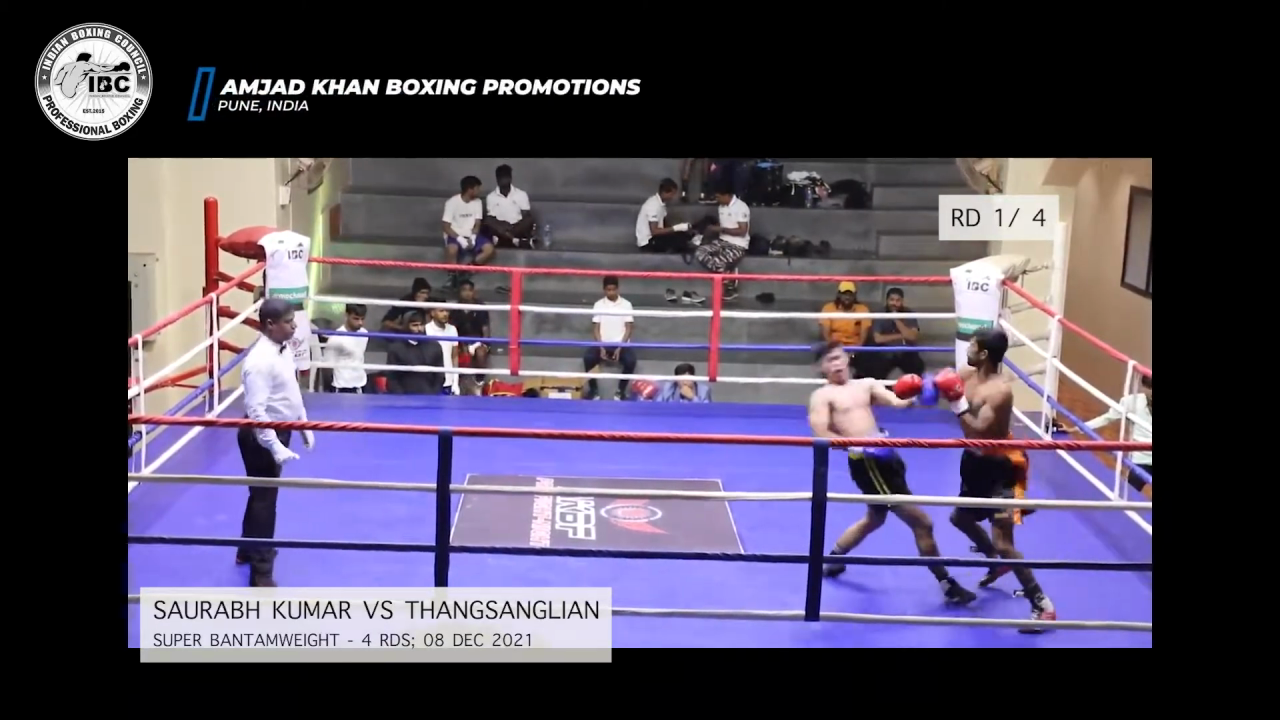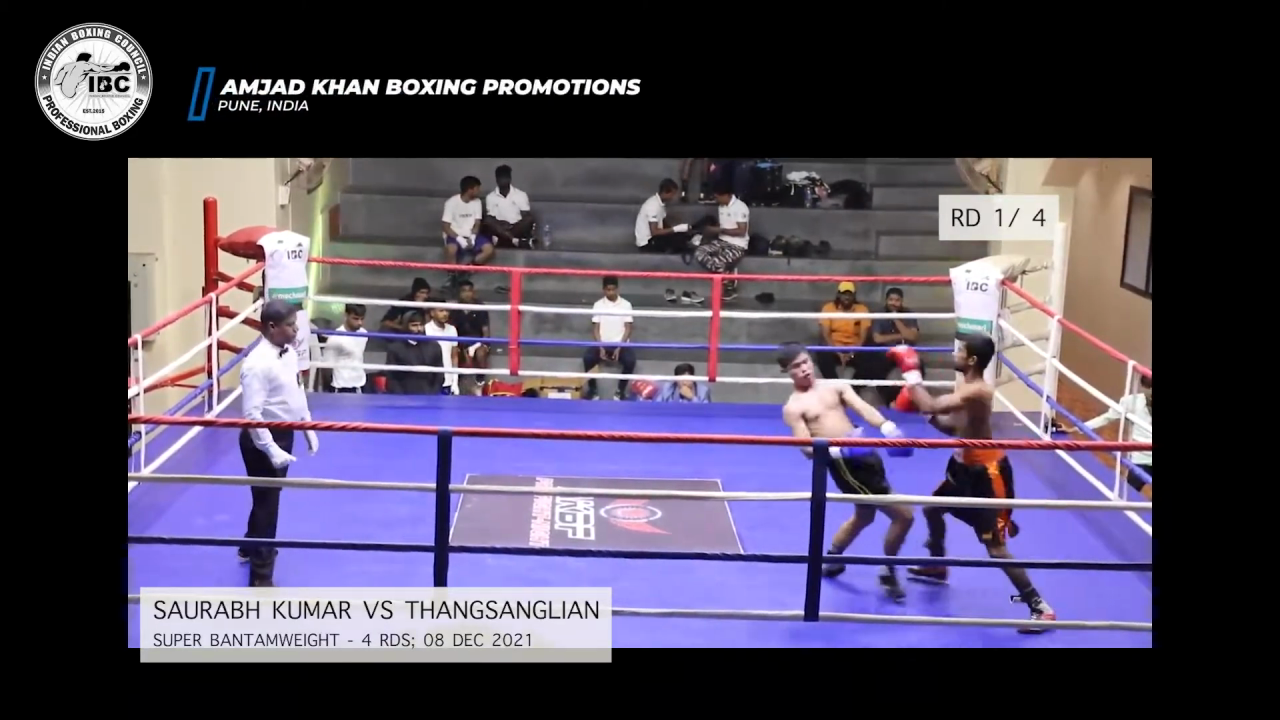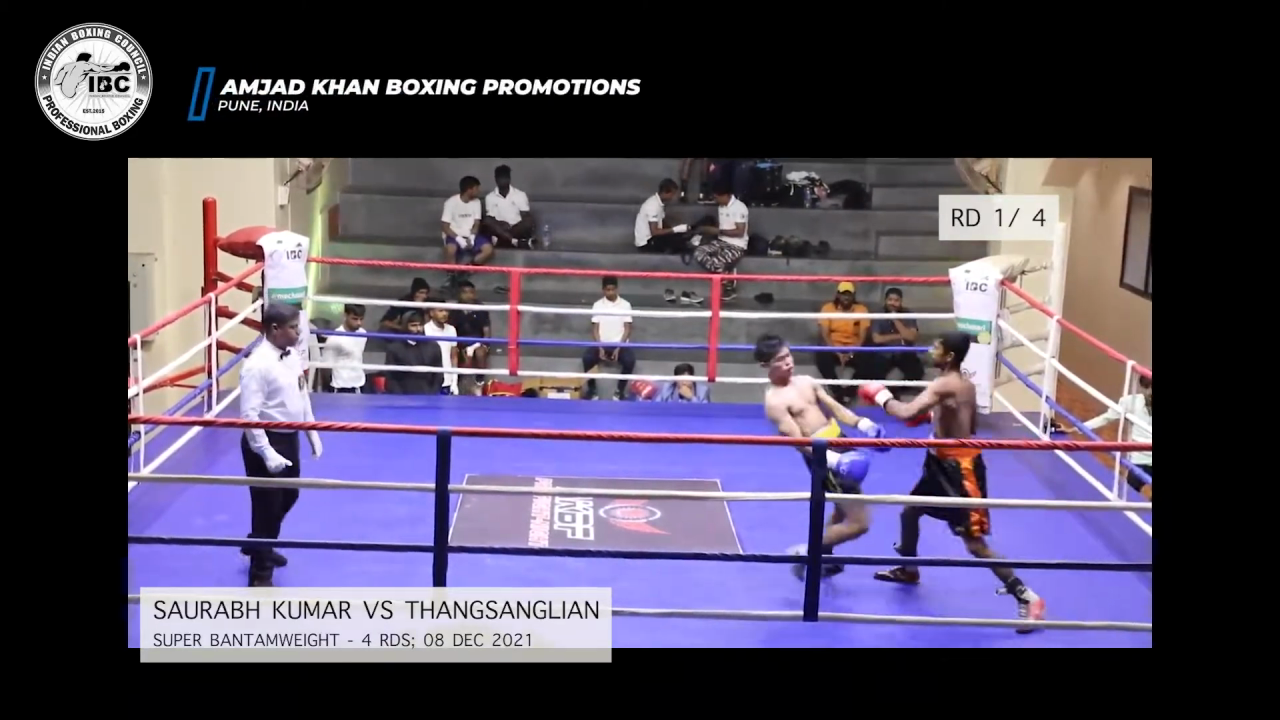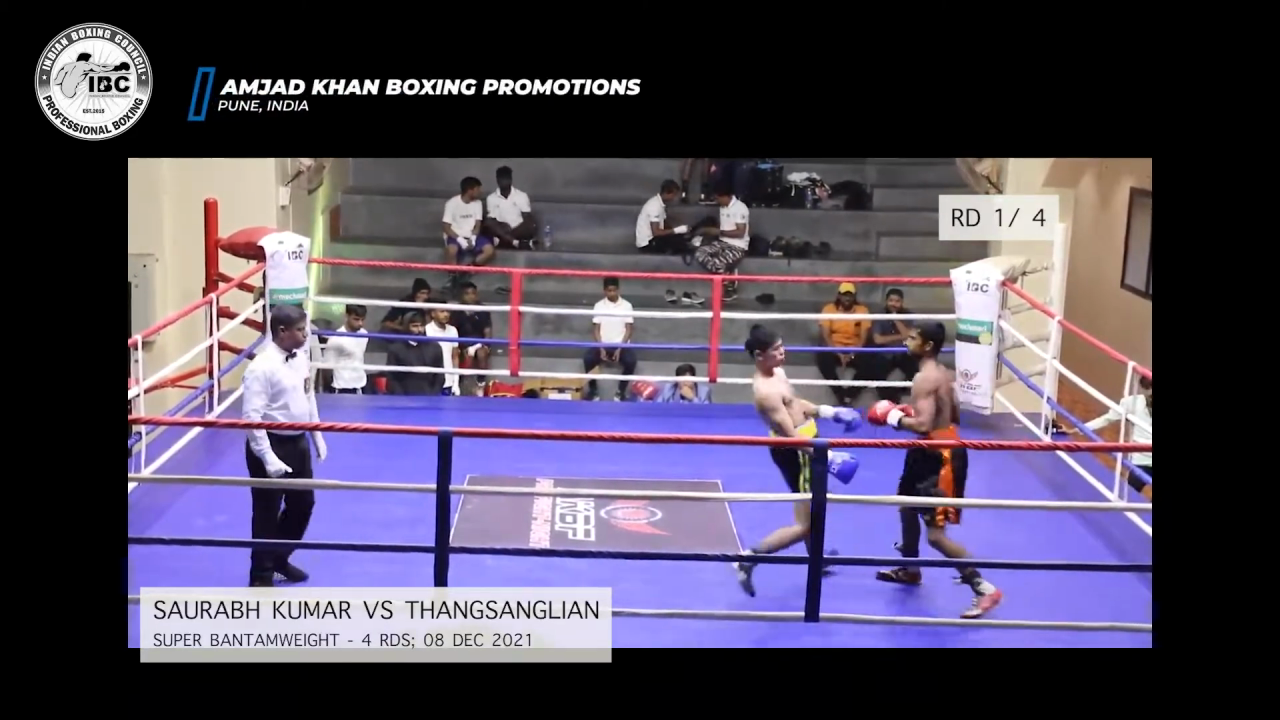
dt=0.1s
person 1, frame 1
left shoulder: (1000, 390)
right shoulder: (969, 376)
left elbow: (977, 432)
right elbow: (938, 386)
left wrist: (959, 402)
left hip: (1002, 466)
right hip: (978, 461)
left knee: (1004, 542)
right knee: (960, 518)
left ankle: (1042, 605)
right ankle: (996, 563)
person 1, frame 2
left shoulder: (975, 392)
right shoulder: (969, 387)
left elbow: (931, 407)
right elbow: (951, 427)
left wrist: (911, 372)
right wrist: (935, 415)
left hip: (986, 473)
right hip: (966, 467)
left knee: (995, 548)
right knee: (931, 510)
left ankle: (1041, 607)
right ankle: (936, 566)
person 1, frame 3
left shoulder: (944, 385)
right shoulder: (965, 385)
left elbow: (907, 414)
left wrist: (881, 397)
right wrist: (929, 413)
left hip: (960, 468)
right hip: (943, 462)
left knee: (975, 544)
right knee: (910, 513)
left ankle: (1028, 599)
right ankle: (908, 570)
person 1, frame 4
left shoulder: (925, 378)
right shoulder: (942, 373)
left elbow: (924, 426)
right elbow: (953, 417)
left wrist: (893, 417)
right wrist: (908, 414)
left hip: (939, 456)
right hip: (935, 453)
left knee: (936, 533)
right knee: (907, 509)
left ankle: (984, 590)
right ankle: (908, 570)
person 2, frame 1
left shoulder: (283, 351)
right shoulder: (260, 360)
left elbow: (291, 394)
right elbow: (256, 409)
left wrist: (304, 425)
right wrist: (275, 447)
left hip: (278, 431)
right hip: (262, 435)
left knee: (262, 495)
right knee: (264, 499)
left ankle: (249, 549)
right ankle: (261, 573)
person 2, frame 2
left shoulder: (289, 354)
right shoulder: (258, 363)
left elbow: (298, 394)
right elbow: (252, 413)
left wrist: (309, 429)
right wrist: (271, 450)
left hip: (284, 434)
right hip: (265, 441)
left knee: (270, 499)
right knee: (267, 502)
left ankle: (252, 546)
right ankle: (261, 576)
person 2, frame 3
left shoulder: (293, 356)
right shoulder: (257, 365)
left elbow: (302, 397)
right elbow: (249, 414)
left wrist: (312, 433)
right wrist: (266, 453)
left hip: (289, 438)
right hip: (265, 442)
left knee: (287, 497)
right knee: (266, 506)
left ankle: (258, 546)
right ankle: (260, 577)
person 2, frame 4
left shoulder: (301, 360)
right shoulder: (261, 367)
right elbow: (252, 417)
left wrist: (318, 436)
right wrist: (267, 457)
left hip: (298, 442)
right hip: (271, 445)
left knee: (303, 504)
right knee: (267, 513)
left ankle: (280, 557)
right ankle: (261, 579)
person 3, frame 1
left shoulder: (865, 385)
right shoulder: (821, 396)
left elbow: (898, 403)
right elbow: (821, 435)
left wrist: (918, 395)
right wrist: (860, 447)
left hip: (880, 457)
right hip: (869, 463)
left knee: (874, 520)
right knee: (922, 525)
left ankle: (831, 562)
right ankle: (948, 586)
person 3, frame 2
left shoulder: (835, 387)
right shoulder: (793, 407)
left elbow: (863, 409)
right elbow: (808, 448)
left wrist: (887, 428)
right wrist: (837, 452)
left hip: (864, 453)
right hip: (845, 463)
left knee: (864, 516)
right knee: (904, 516)
left ankle: (829, 561)
right ankle: (889, 575)
person 3, frame 3
left shoulder: (806, 382)
right shoulder: (774, 400)
left elbow: (834, 408)
right elbow: (798, 442)
left wrist: (863, 423)
right wrist: (834, 460)
right hip: (822, 456)
left knee: (843, 511)
right knee: (858, 524)
right ankle: (806, 554)
person 3, frame 4
left shoulder: (775, 374)
right shoulder: (766, 391)
right elbow: (790, 434)
left wrist: (829, 412)
right wrist: (828, 455)
left hip: (801, 449)
right hip: (795, 452)
right knee: (805, 526)
right ankle: (747, 563)
